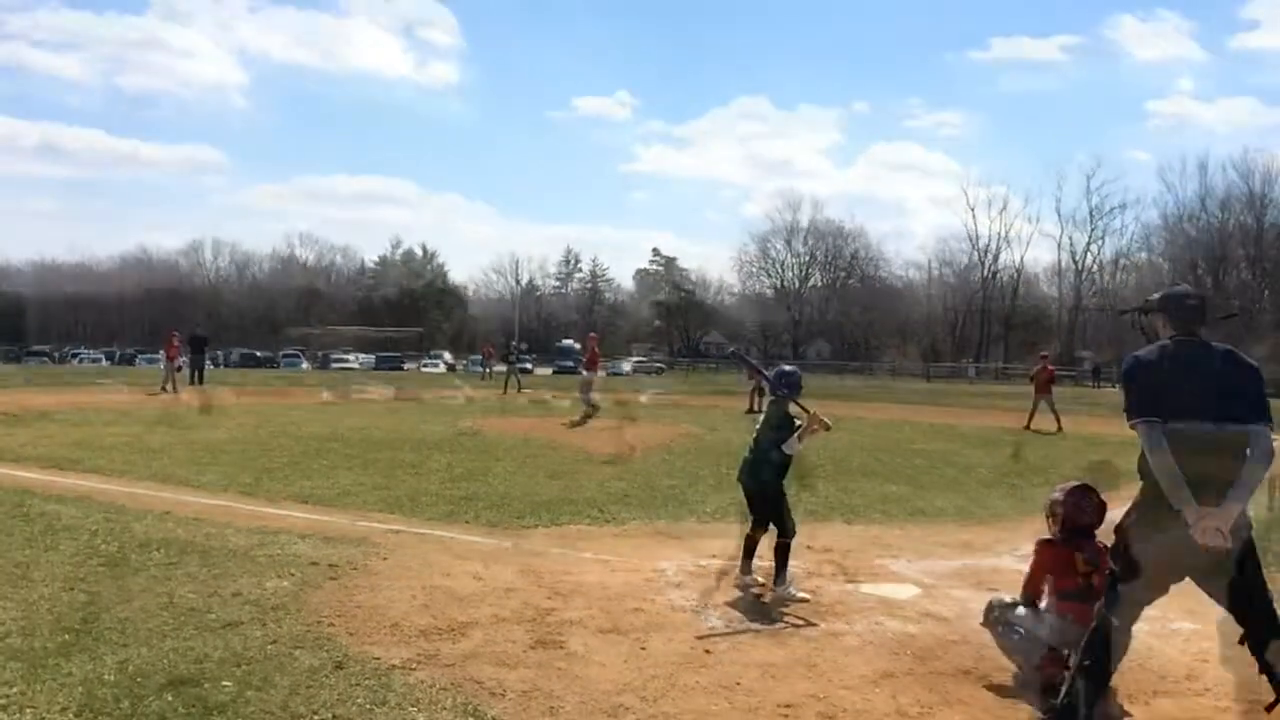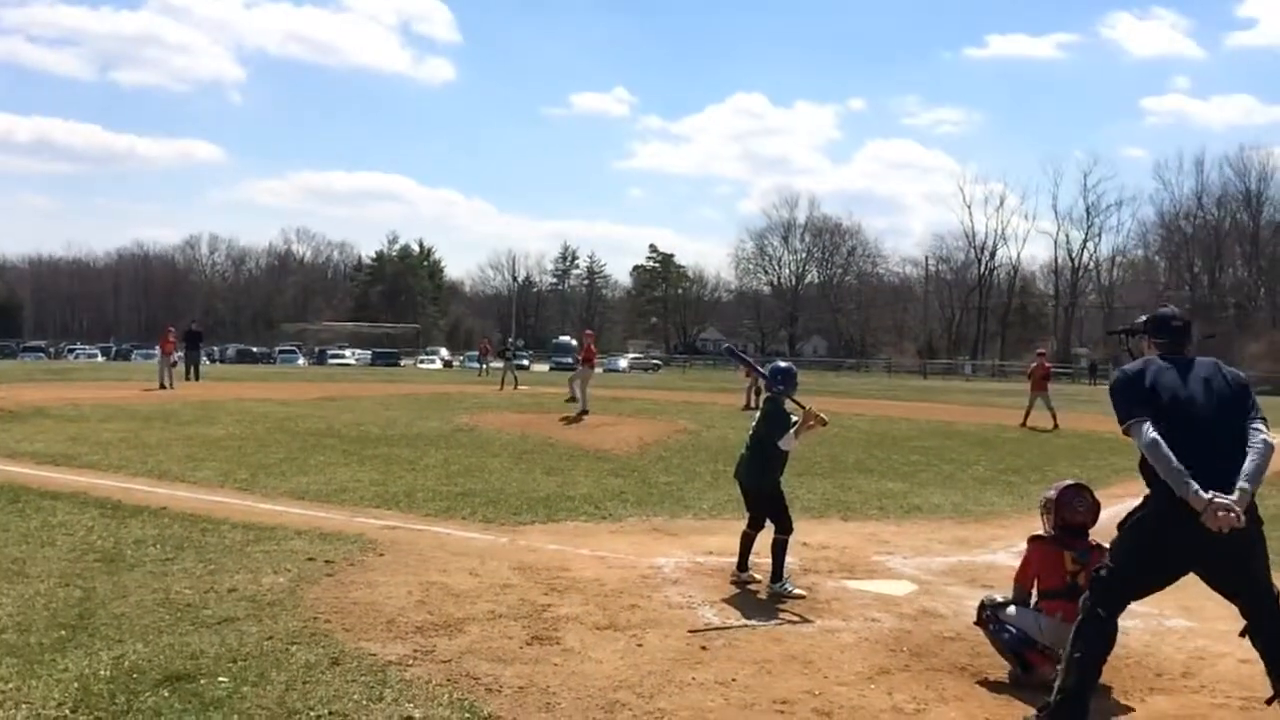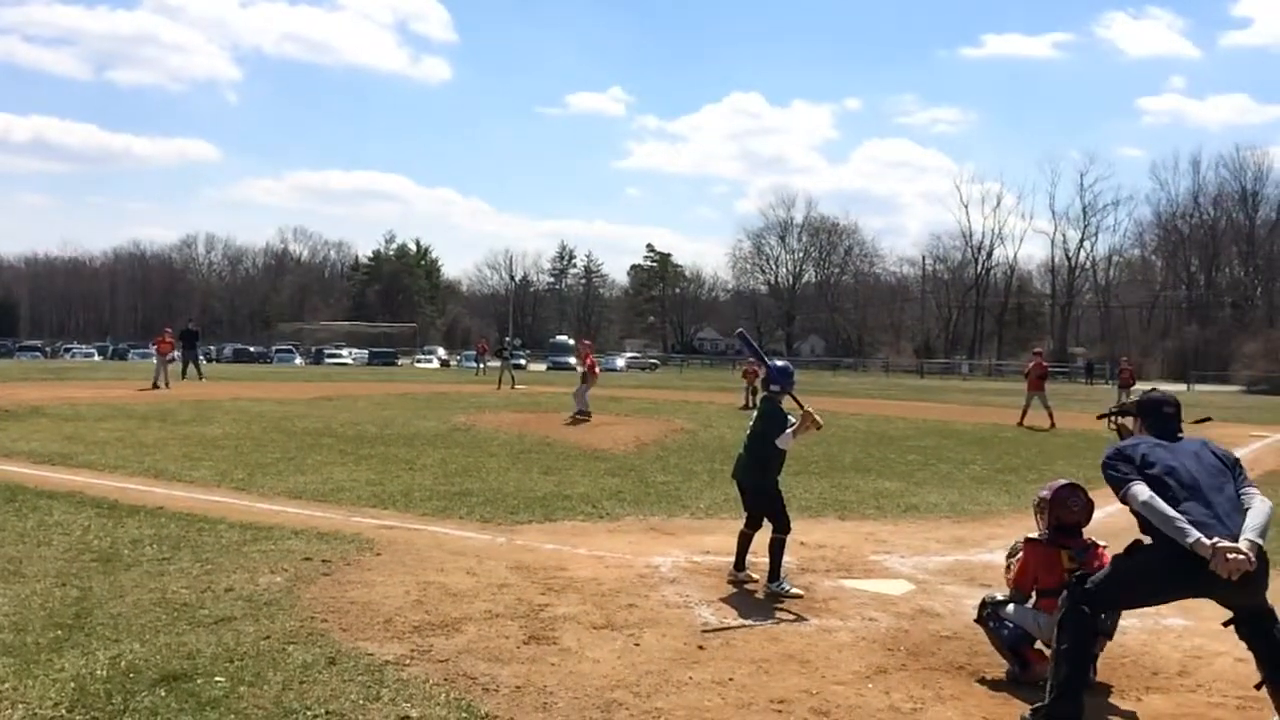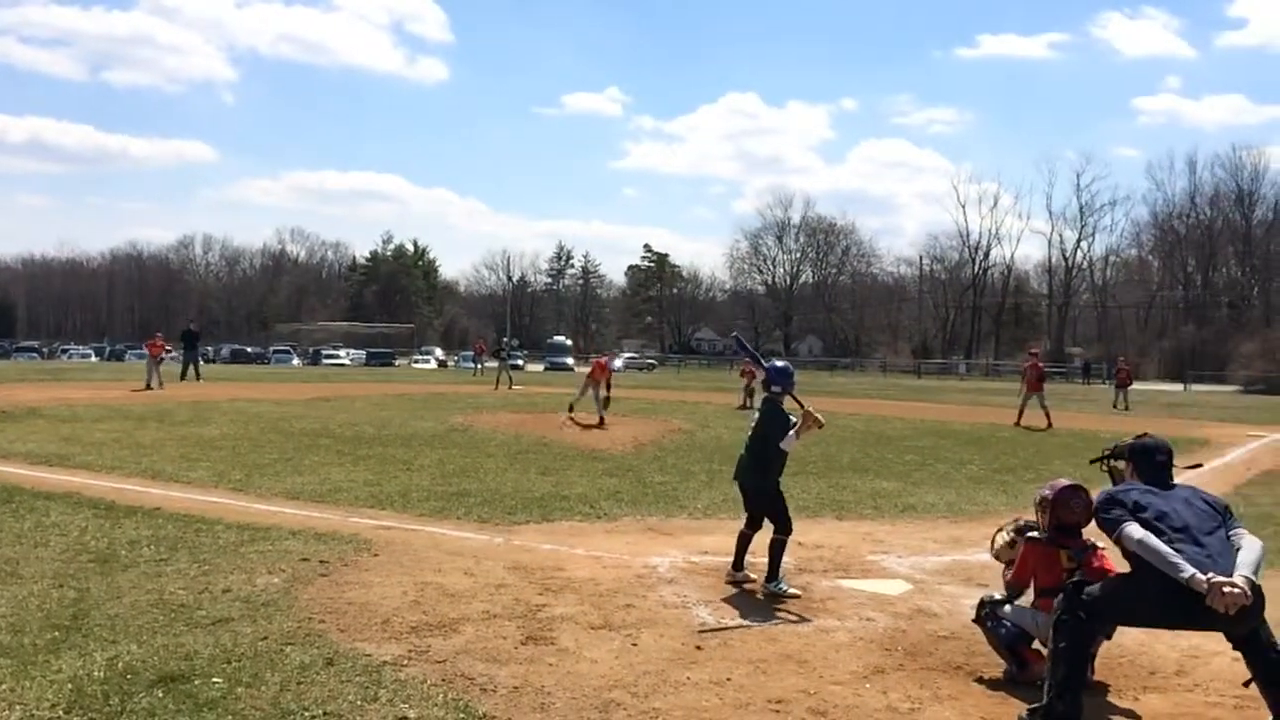
dt=0.4s
person 1, frame 1
left shoulder: (1144, 364)
right shoulder: (1243, 368)
left elbow: (1154, 442)
left wrist: (1191, 512)
right wrist: (1227, 510)
left hip: (1163, 513)
right hip: (1226, 517)
left knee: (1118, 612)
person 1, frame 2
left shoulder: (1132, 376)
right shoulder: (1231, 377)
left elbow: (1149, 440)
left wrist: (1199, 499)
right wrist: (1239, 498)
left hip: (1171, 513)
right hip: (1237, 517)
left knee: (1102, 604)
person 1, frame 3
left shoulder: (1124, 451)
right shoulder: (1217, 452)
left elbow: (1144, 499)
left wrist: (1201, 546)
right wrist: (1247, 547)
left hip: (1180, 557)
right hip: (1244, 562)
left knee: (1081, 600)
person 1, frame 4
left shoulder: (1114, 497)
right shoulder: (1206, 498)
left elbow: (1137, 538)
right elbow: (1250, 542)
left wrist: (1196, 582)
right wrist: (1242, 583)
left hip: (1175, 595)
right hip: (1237, 596)
left knee: (1075, 606)
person 2, frame 1
left shoulder: (776, 410)
right shoulder: (778, 413)
left elbow: (792, 438)
right elbow: (789, 447)
left wrist: (812, 429)
right wrist: (809, 428)
left hip: (752, 475)
right hip: (762, 479)
left knee: (759, 525)
right knee: (785, 529)
left ankle: (744, 574)
right ankle: (780, 586)
person 2, frame 2
left shoulder: (770, 407)
right shoulder: (776, 411)
left elbow: (788, 431)
right elbow: (786, 443)
left wrist: (808, 423)
right wrist: (804, 422)
left hip: (749, 473)
right hip: (761, 477)
left knee: (756, 520)
right knee: (784, 526)
left ankle: (741, 570)
right ankle: (777, 582)
person 2, frame 3
left shoulder: (767, 406)
right shoulder: (773, 410)
left elbow: (786, 430)
right elbow: (783, 441)
left wrist: (805, 424)
right wrist: (802, 423)
left hip: (747, 473)
right hip: (759, 477)
left knee: (754, 519)
right knee: (781, 525)
left ankle: (738, 569)
right ankle: (774, 581)
person 2, frame 4
left shoulder: (769, 407)
right shoulder: (775, 411)
left elbow: (788, 431)
right elbow: (786, 443)
left wrist: (808, 424)
right wrist: (804, 424)
left hip: (748, 473)
right hip: (761, 478)
left knee: (754, 520)
right knee: (783, 526)
left ankle: (736, 569)
right ankle: (772, 582)
person 3, frame 1
left shoulder: (1050, 548)
right shoulder: (1104, 554)
left elbow: (1028, 597)
left hip: (1061, 629)
left knee: (997, 609)
left ankle: (1047, 671)
person 3, frame 2
left shoulder: (1040, 545)
right shoulder: (1100, 553)
left elbow: (1019, 597)
left hip: (1050, 629)
left knee: (989, 609)
left ankle: (1038, 667)
person 3, frame 3
left shoulder: (1035, 546)
right shoulder: (1095, 551)
left elbow: (1018, 597)
left wrist: (1013, 574)
right wrist: (1104, 636)
left hip: (1048, 627)
left knee: (990, 607)
left ankle: (1032, 665)
person 3, frame 4
left shoulder: (1035, 544)
right shoulder: (1094, 552)
left elbow: (1012, 591)
left wrist: (1010, 562)
left hip: (1047, 627)
left knee: (988, 607)
left ankle: (1029, 665)
